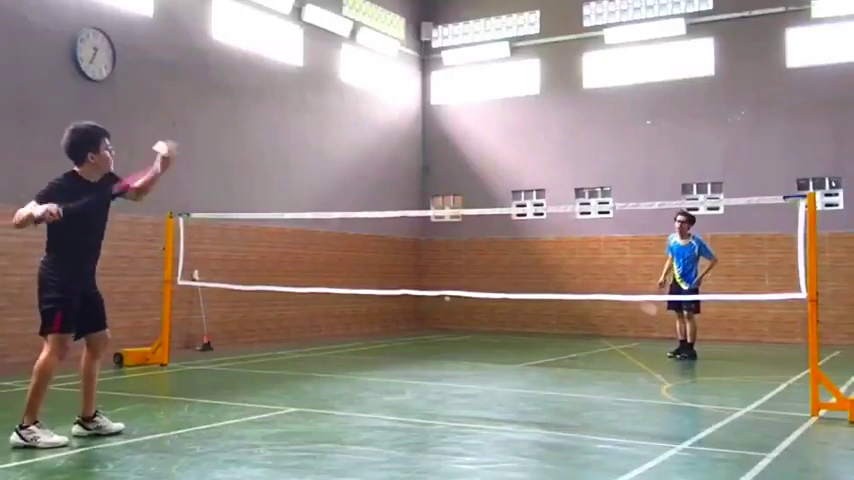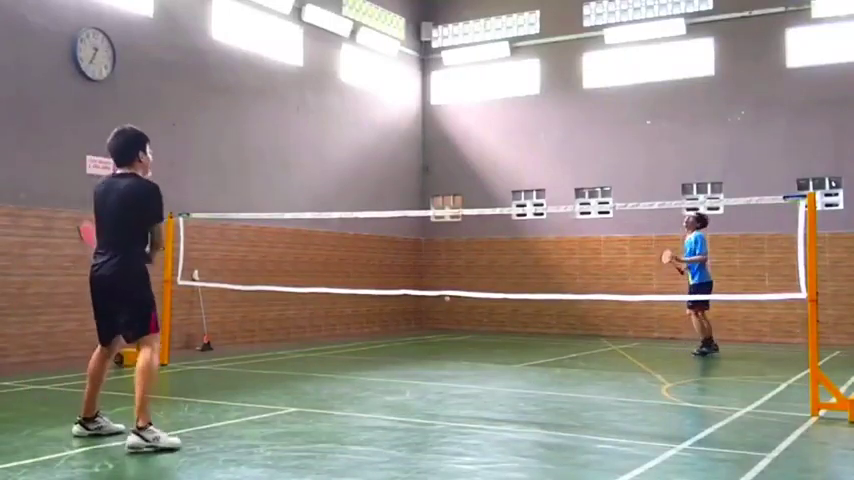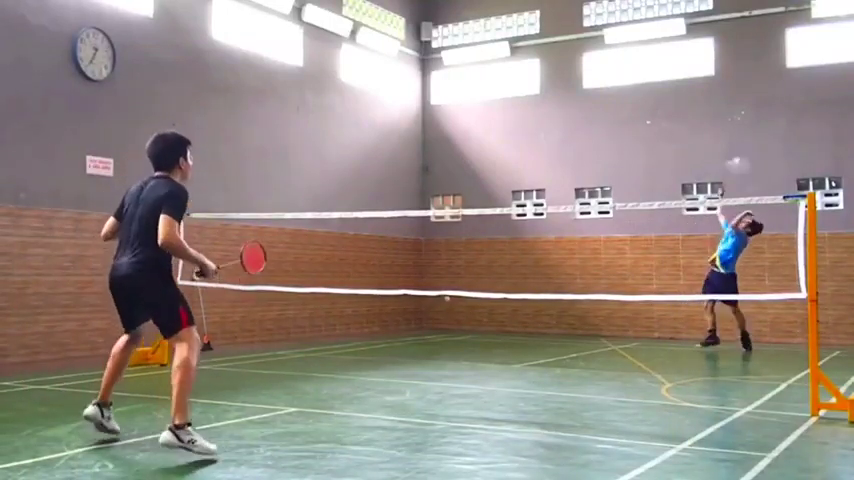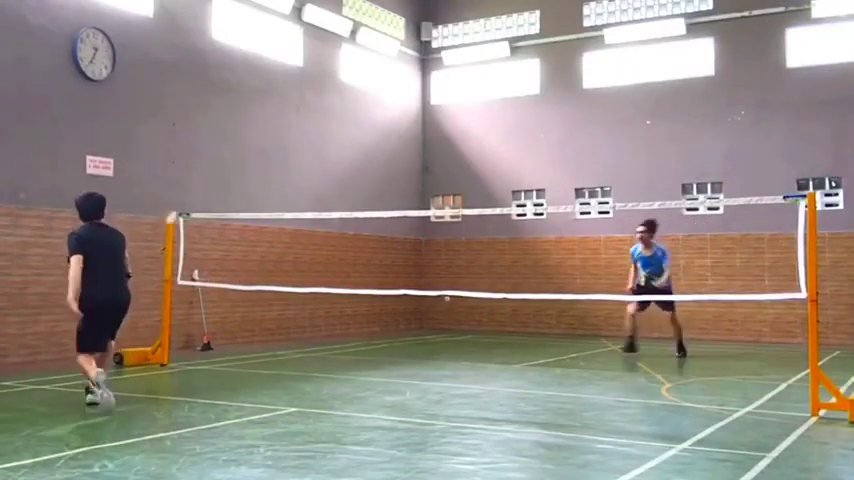
dt=1s
person 1, frame 1
left shoulder: (107, 181)
right shoulder: (62, 186)
left elbow: (137, 192)
right elbow: (18, 219)
left wrist: (158, 169)
right wrist: (38, 211)
left hip: (85, 279)
right hip: (59, 279)
left knee: (98, 341)
right knee: (56, 346)
left ankle: (88, 417)
right ankle: (27, 426)
person 1, frame 2
left shoulder: (102, 188)
right shoulder: (147, 190)
right elbow: (158, 240)
right wrist: (150, 253)
left hip: (100, 274)
right hip: (127, 276)
left knee: (107, 344)
right knee: (149, 345)
left ankle: (88, 418)
right ankle: (142, 427)
person 1, frame 3
left shoulder: (136, 190)
right shoulder: (175, 191)
left elbow: (107, 233)
right elbow: (167, 239)
right wrist: (203, 262)
left hip: (120, 274)
right hip: (149, 276)
left knee: (131, 335)
right knee: (187, 342)
left ankle: (101, 405)
right ankle: (179, 428)
person 1, frame 4
left shoulder: (77, 236)
right shoulder: (118, 236)
left elbow: (76, 266)
left wrist: (72, 298)
left hip: (93, 299)
right hip: (121, 298)
left knee: (84, 355)
right knee: (106, 342)
left ankle: (96, 379)
person 2, frame 1
left shoulder: (697, 242)
right shoulder: (671, 239)
left elbow: (713, 259)
left wrist: (701, 276)
right wrist: (663, 277)
left hip: (690, 284)
right hip: (676, 282)
left knee: (688, 315)
right knee: (679, 315)
left ankle: (690, 350)
right ankle: (682, 346)
person 2, frame 2
left shoulder: (698, 236)
right shoulder: (689, 238)
left elbow: (703, 258)
left wrist: (683, 260)
right wrist: (685, 266)
left hip: (701, 281)
right hip: (695, 281)
left knee: (692, 312)
right knee: (700, 313)
left ankle: (706, 345)
right ankle: (710, 343)
person 2, frame 3
left shoulder: (742, 238)
right shoulder: (730, 230)
left elbow: (733, 224)
right elbow: (723, 220)
left wrist: (744, 214)
left hip: (727, 275)
right hip: (714, 273)
left knee: (734, 309)
right knee: (708, 306)
left ankle: (745, 337)
right ankle: (712, 336)
person 2, frame 4
left shoulder: (660, 250)
right shoulder: (635, 250)
left elbow: (668, 270)
left wrist: (663, 281)
right wrist: (631, 283)
left hip: (662, 286)
right hip: (643, 286)
left knee: (672, 316)
right knee: (631, 311)
left ankle: (680, 346)
right ankle: (630, 343)
